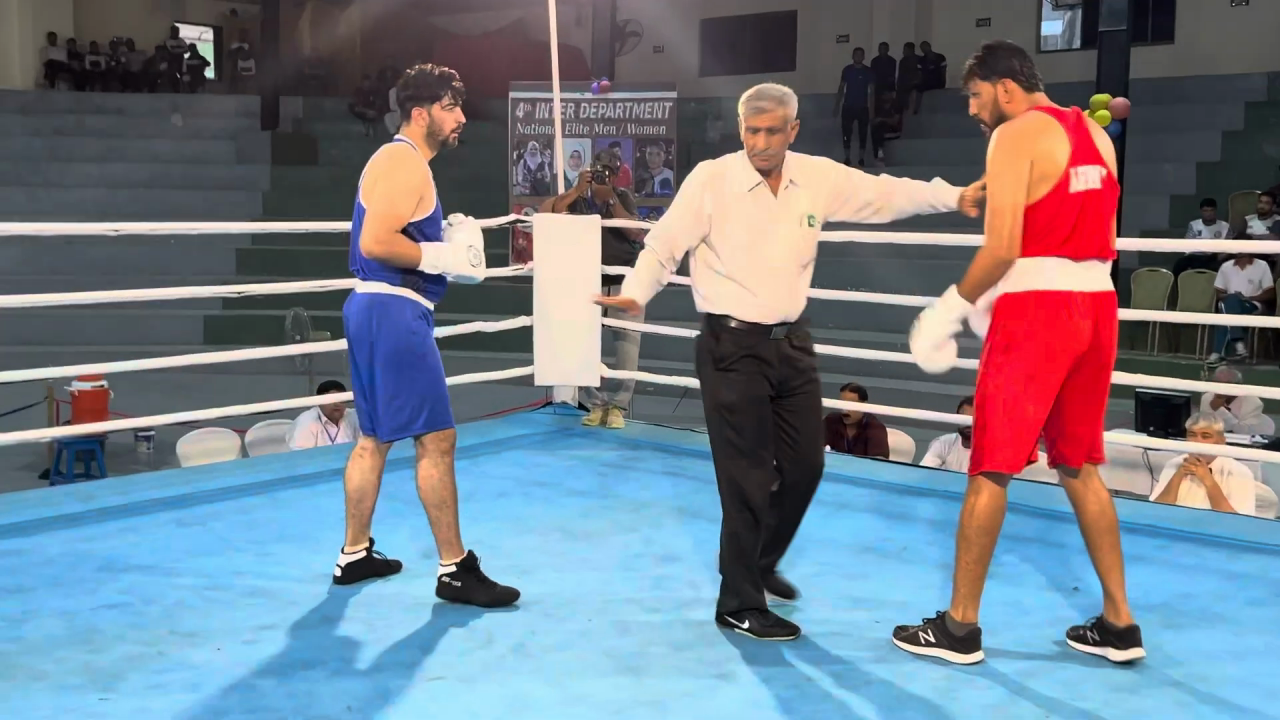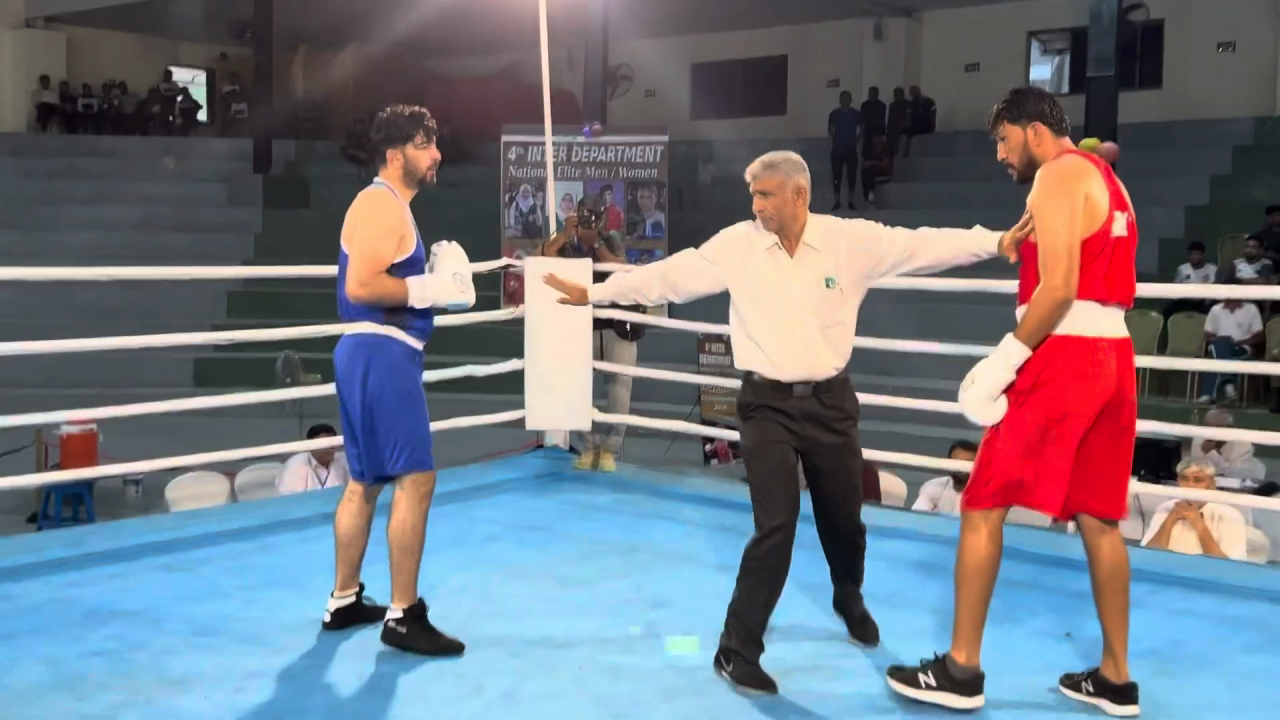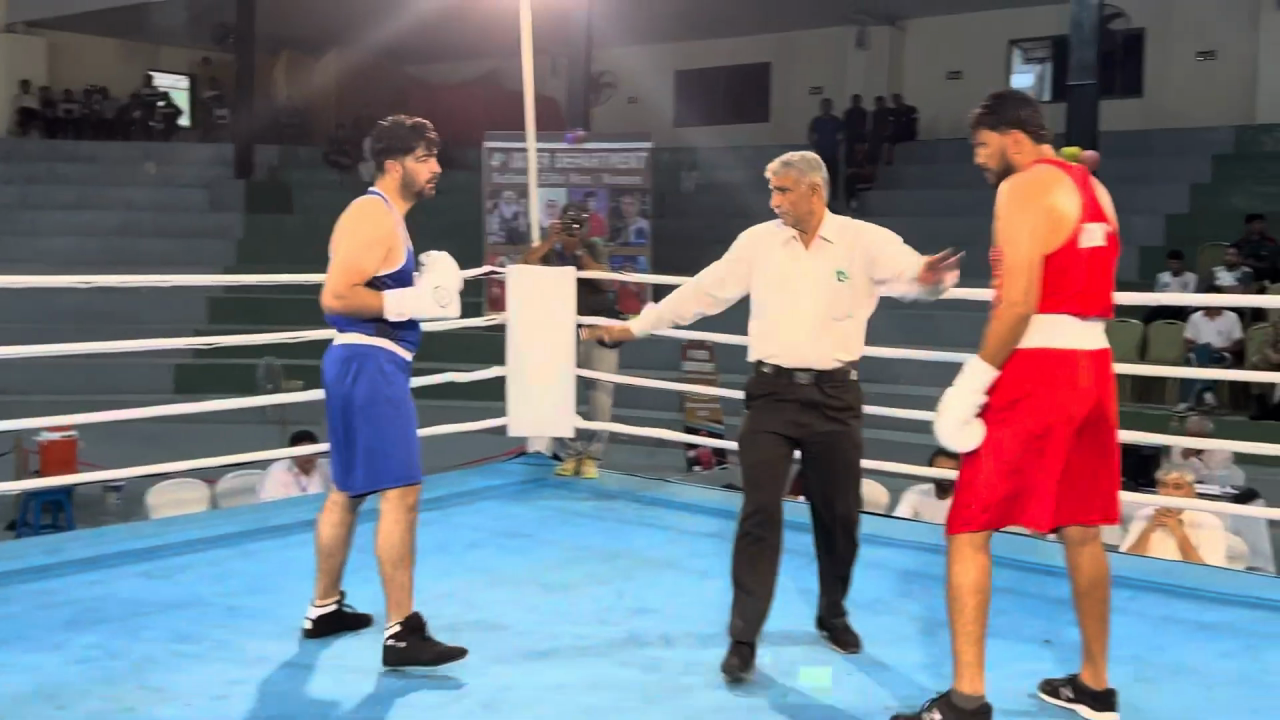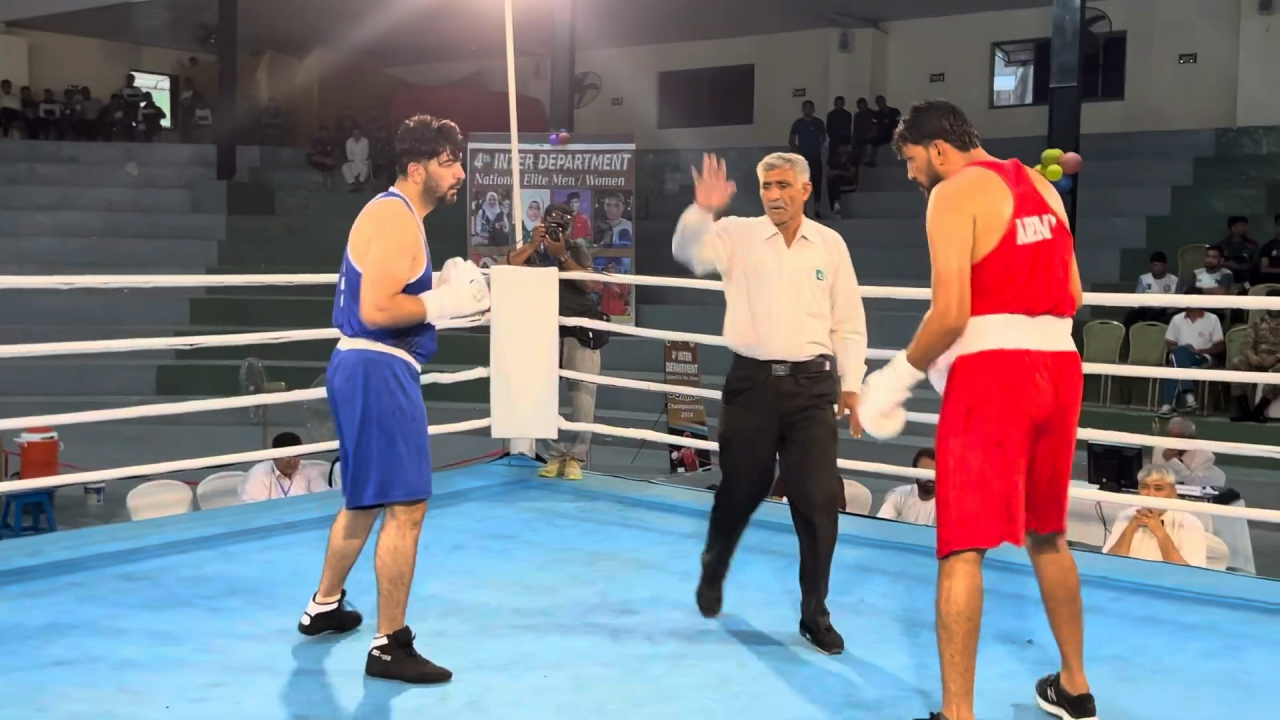
dt=0.3s
person 1, frame 1
left shoulder: (1014, 136)
right shoulder: (1095, 134)
left elbow: (1002, 246)
right elbow: (1103, 237)
left wrist: (950, 305)
left hip: (1035, 312)
right hip: (1095, 308)
left knee: (990, 471)
right knee: (1080, 468)
left ankle: (961, 624)
right ankle: (1118, 623)
person 1, frame 2
left shoulder: (1057, 177)
right shoulder: (1106, 180)
left elbow: (1058, 287)
left wrist: (1003, 358)
left hip: (1063, 356)
right hip: (1112, 357)
left knee: (984, 506)
right knee: (1100, 520)
left ankle: (961, 669)
person 1, frame 3
left shoulder: (1024, 189)
right shoulder: (1091, 188)
left elbow: (1019, 303)
left wrist: (973, 380)
left hip: (1037, 370)
right hip: (1090, 367)
left knee: (969, 529)
right knee: (1082, 530)
person 1, frame 4
left shoulder: (954, 193)
right shoulder: (1041, 187)
left elbow: (951, 312)
right elbow: (1072, 293)
left wrist: (900, 374)
left hip: (994, 375)
right hip: (1058, 371)
left knee: (962, 551)
right knee: (1045, 536)
person 2, frame 1
left shoulder: (399, 161)
right shoulder: (404, 162)
right elbow: (374, 243)
left wrist: (446, 239)
right wrist: (443, 258)
left hip: (375, 308)
right hip: (392, 311)
left knee: (374, 437)
right knee: (436, 439)
left ankle: (354, 554)
right ankle: (455, 569)
person 2, frame 2
left shoulder: (389, 205)
right shoulder: (381, 204)
right elbow: (361, 286)
left wrist: (433, 275)
right wrist: (430, 288)
left hip: (376, 354)
right hip: (380, 354)
left knee: (365, 481)
right knee: (416, 479)
left ankle: (344, 600)
right ankle: (402, 614)
person 2, frame 3
left shoulder: (385, 217)
right shoulder: (372, 215)
right elbow: (336, 297)
left wrist: (422, 286)
right wrist: (411, 301)
left hip: (367, 364)
right hip: (369, 364)
left knee: (346, 490)
right knee: (400, 494)
left ankle: (324, 608)
right ankle: (402, 631)
person 2, frame 4
left shoulder: (389, 212)
right shoulder: (396, 221)
right elbow: (377, 311)
left wrist: (441, 289)
right wrist: (446, 303)
left hip: (360, 367)
right hip: (378, 371)
left knee: (365, 499)
right knee: (405, 507)
left ankle: (324, 606)
right ankle: (389, 647)
person 3, frame 1
left shoulder: (818, 177)
right shoulder: (711, 180)
left elbow: (880, 191)
right elbow: (660, 247)
left wrist: (951, 195)
right wrist: (634, 294)
left hip: (790, 341)
right hip: (731, 345)
left knee: (805, 464)
right knee: (748, 475)
left ankle: (762, 563)
right ankle: (739, 604)
person 3, frame 2
left shoulder: (851, 240)
right shoulder: (736, 245)
left elbow: (923, 245)
right elbow: (672, 275)
left wrist: (995, 241)
right wrist: (595, 292)
left hip: (830, 400)
right hip: (767, 403)
left knee: (842, 519)
right knee: (775, 523)
left ankle: (849, 601)
right ankle: (737, 650)
person 3, frame 3
left shoulder: (864, 241)
right shoulder: (757, 243)
left elbow: (912, 272)
right elbow: (704, 291)
left wrist: (935, 273)
right wrist: (638, 326)
left hip: (833, 394)
right hip: (773, 391)
left knee: (838, 514)
right knee: (760, 511)
left ankle: (832, 614)
right ankle: (744, 639)
person 3, frame 4
left shoulder: (831, 244)
right shoulder: (738, 235)
left elbow: (848, 322)
right elbow: (688, 251)
left wrist: (851, 385)
right wrist: (704, 208)
left hip: (811, 385)
right hip: (752, 382)
left knee: (817, 504)
right knee: (739, 494)
left ankle: (815, 617)
right ankle: (713, 576)
person 4, frame 1
left shoulder: (623, 198)
right shoulder: (579, 198)
left elbow: (637, 234)
right elbow: (546, 212)
left wrist: (610, 200)
right wrist: (577, 191)
left hip: (624, 281)
left knee: (627, 344)
left ankle: (617, 405)
right ankle: (596, 404)
person 4, frame 2
left shoulder: (611, 241)
right shoulder: (565, 243)
left wrist: (596, 244)
right wrist: (565, 236)
left hip: (617, 326)
left knee: (619, 388)
left ankle: (609, 449)
right ankle: (588, 447)
person 4, frame 3
left shoulder: (593, 248)
right shoulder: (548, 250)
left elbow: (606, 283)
left wrist: (579, 252)
right wrist: (549, 242)
left knee: (600, 394)
left ankle: (591, 456)
right ankle: (570, 454)
person 4, frame 4
left shoulder: (577, 250)
right shoulder: (530, 251)
left elbow: (589, 285)
left wrist: (562, 255)
right wrist: (533, 244)
left hip: (580, 333)
left knee: (583, 396)
left ankle: (575, 457)
right ankle: (553, 455)
